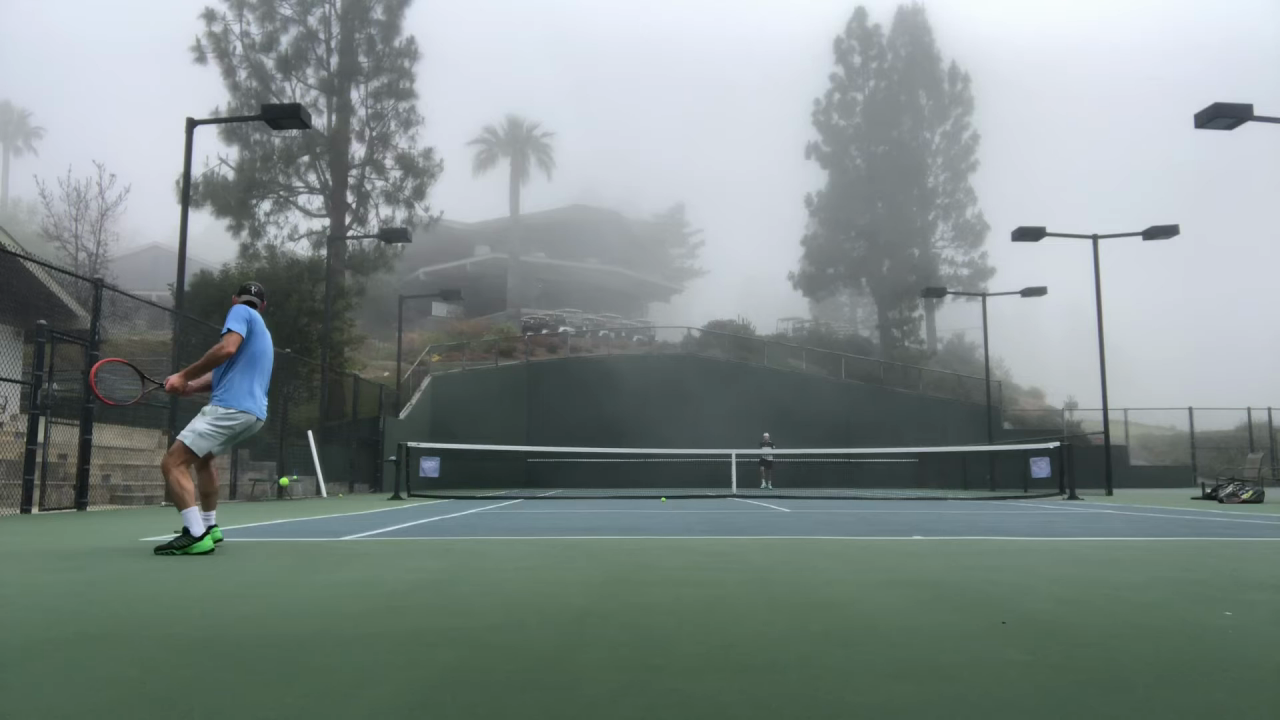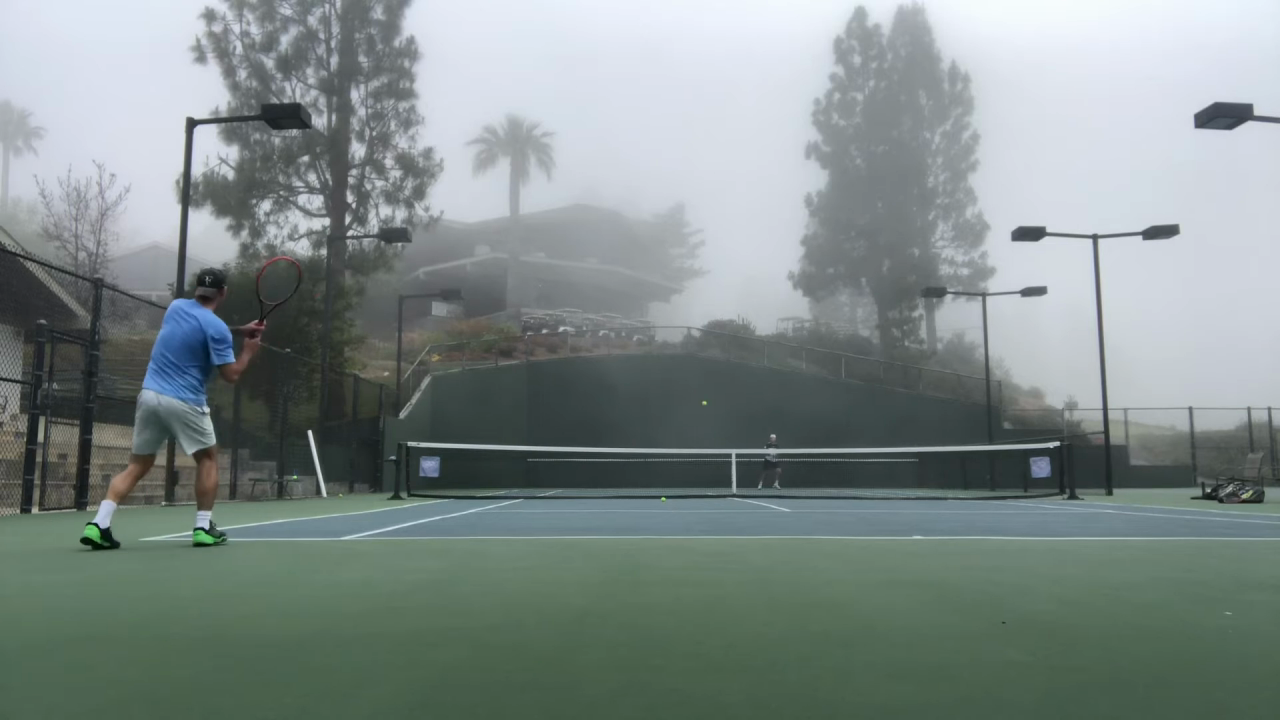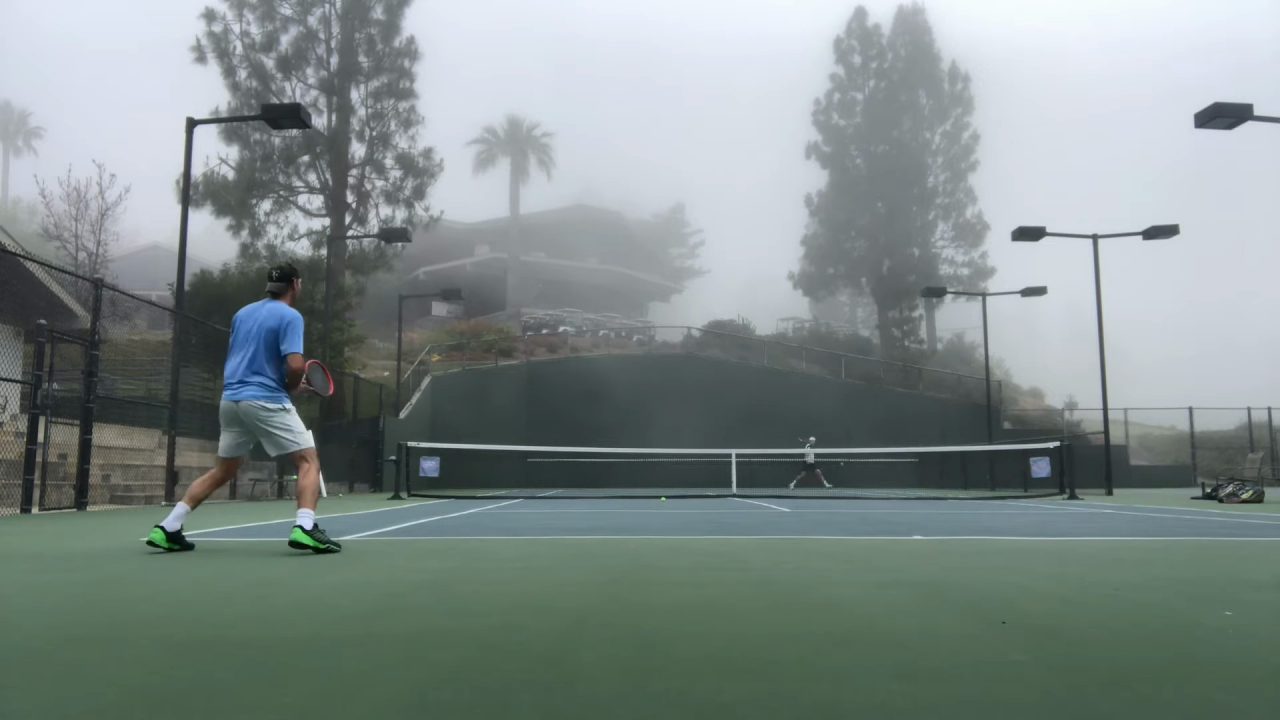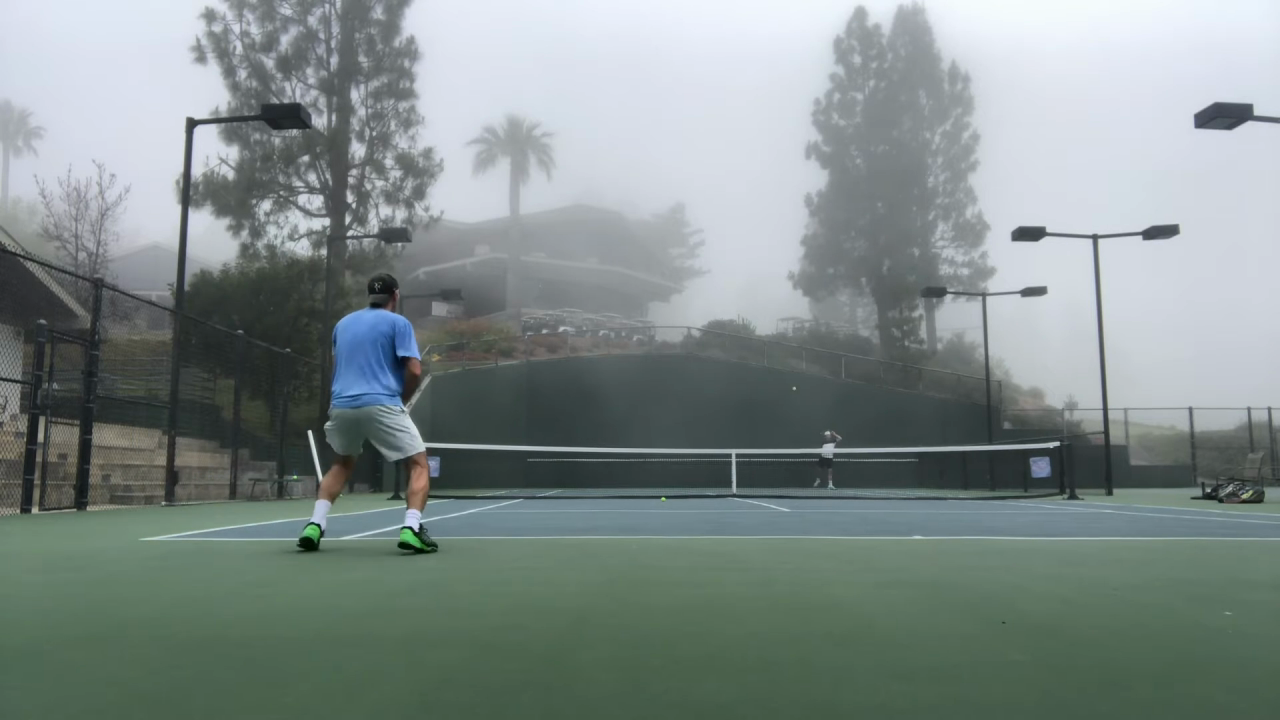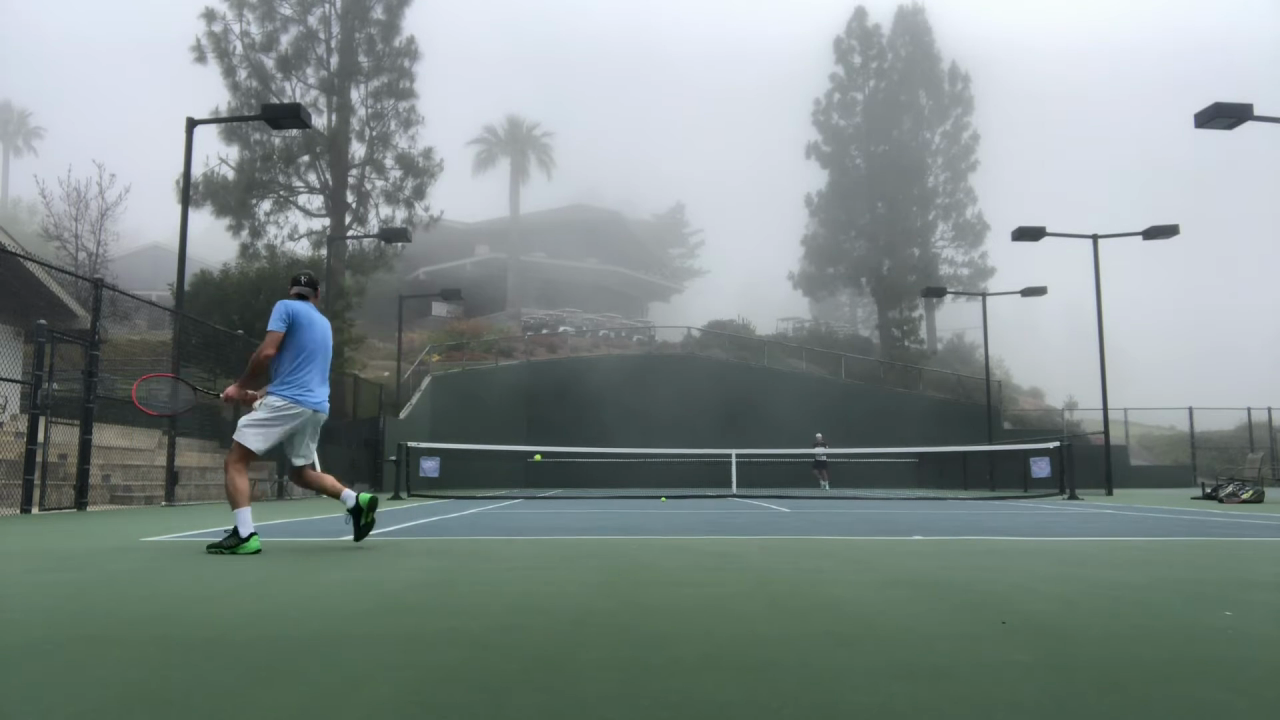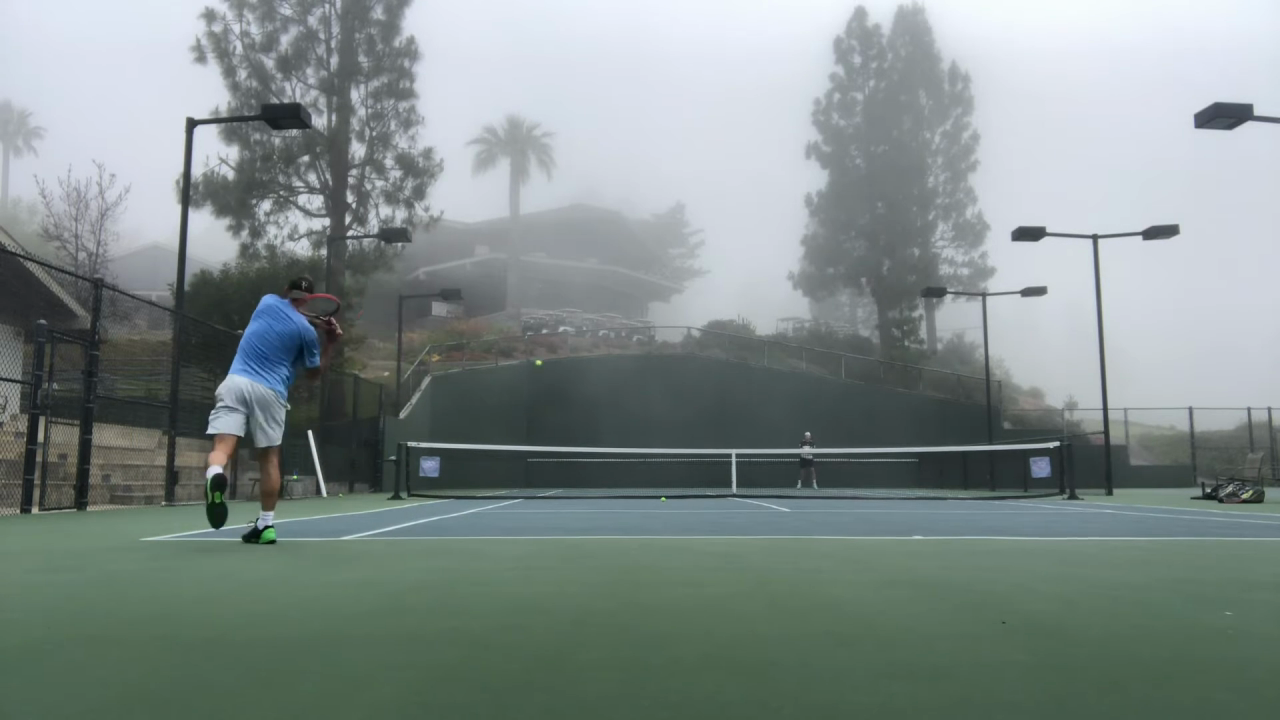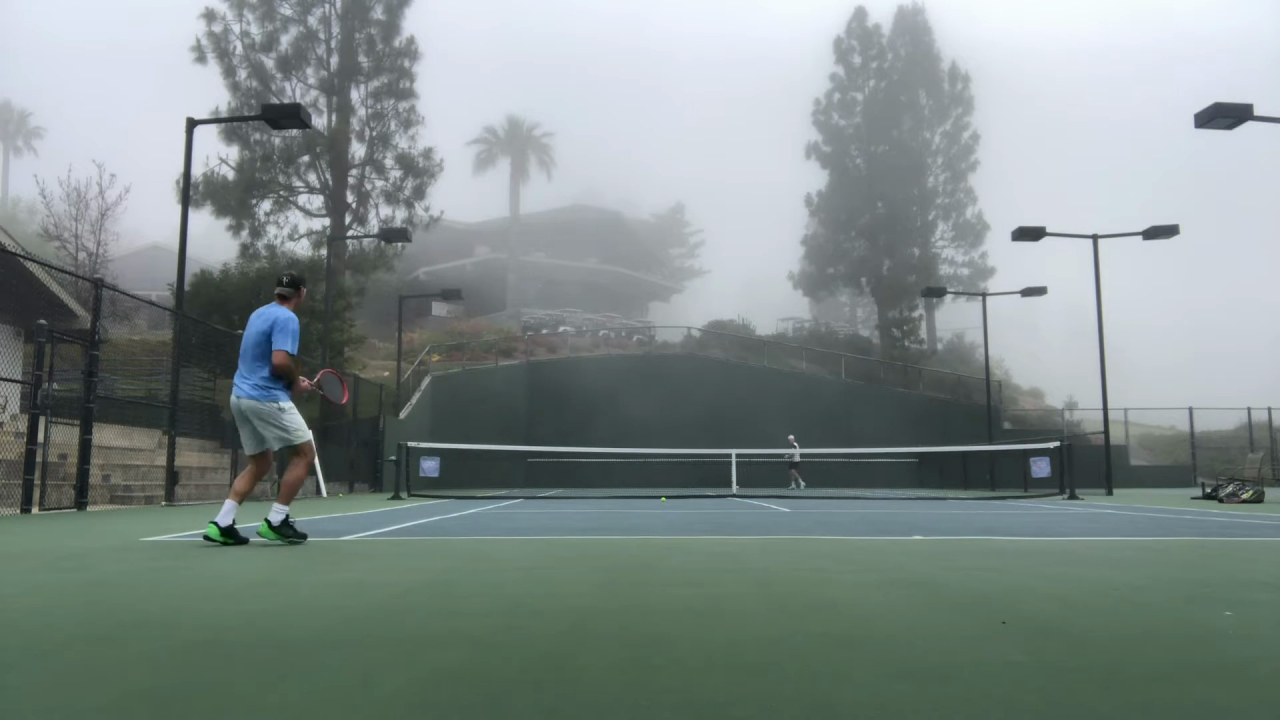
dt=0.7s
person 1, frame 1
left shoulder: (242, 312)
right shoulder: (262, 336)
left elbow: (227, 348)
right elbow: (218, 376)
left wrist: (183, 375)
right wrist: (186, 386)
left hip: (230, 409)
right hip: (253, 415)
left knee: (173, 465)
right knee: (202, 460)
left ankle: (196, 534)
right ankle: (209, 526)
person 1, frame 2
left shoulder: (176, 306)
right shoulder: (217, 328)
right elbow: (231, 375)
left wrist: (241, 330)
right wrist: (250, 348)
left hip: (150, 396)
right hip: (185, 402)
left knee: (137, 465)
right knee: (207, 458)
left ankle: (98, 526)
right ankle: (204, 527)
person 1, frame 3
left shoulder: (243, 314)
right shoulder: (290, 316)
right elbow: (295, 366)
right wrist: (293, 384)
left hip: (231, 401)
right hip: (270, 403)
left knee: (222, 472)
right knee: (309, 462)
left ankle: (167, 528)
right ankle: (306, 528)
person 1, frame 4
left shoulder: (342, 323)
right shoulder: (398, 323)
right elbow: (414, 372)
right wrist: (401, 399)
left hip: (342, 406)
right hip: (382, 404)
left knee: (341, 465)
right knee: (419, 466)
left ankle: (315, 525)
right ankle: (412, 528)
person 1, frame 5
left shoulder: (286, 307)
right shoulder: (323, 323)
left elbow: (267, 352)
left wrist: (241, 386)
right wrist: (262, 394)
left hip: (285, 402)
right hip: (316, 407)
left knee: (235, 463)
right knee: (303, 473)
left ankle: (244, 535)
right ankle: (355, 501)
person 1, frame 6
left shoulder: (268, 301)
right shoulder: (308, 333)
right elbow: (314, 374)
left wrist: (320, 324)
right wrist: (331, 344)
left hip: (236, 383)
right hip: (271, 392)
left knee: (222, 448)
right knee: (269, 459)
left ankle: (217, 482)
right ankle: (265, 525)
person 1, frame 7
left shoulder: (257, 315)
right shoulder: (287, 320)
right elbow: (279, 362)
left wrist: (291, 379)
right wrist: (295, 382)
left hip: (241, 398)
right hip: (267, 399)
left knee: (259, 464)
right knee: (304, 454)
left ankle: (221, 523)
right ankle: (278, 518)
